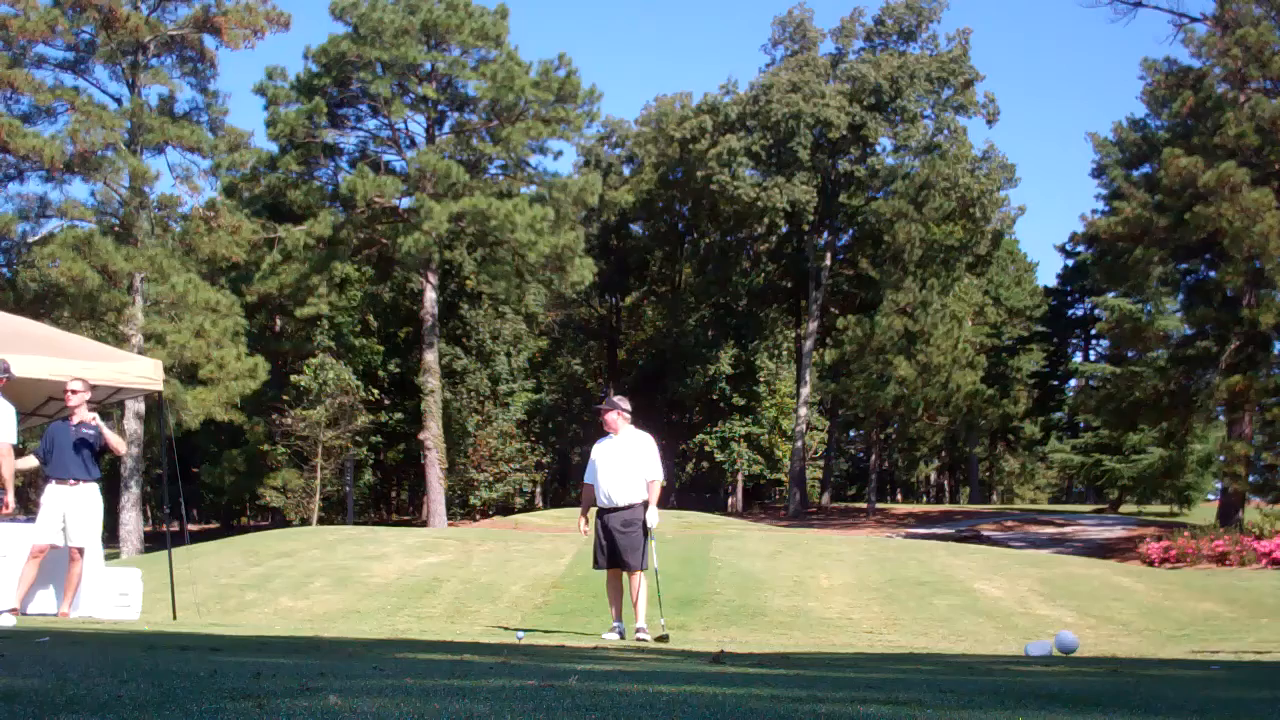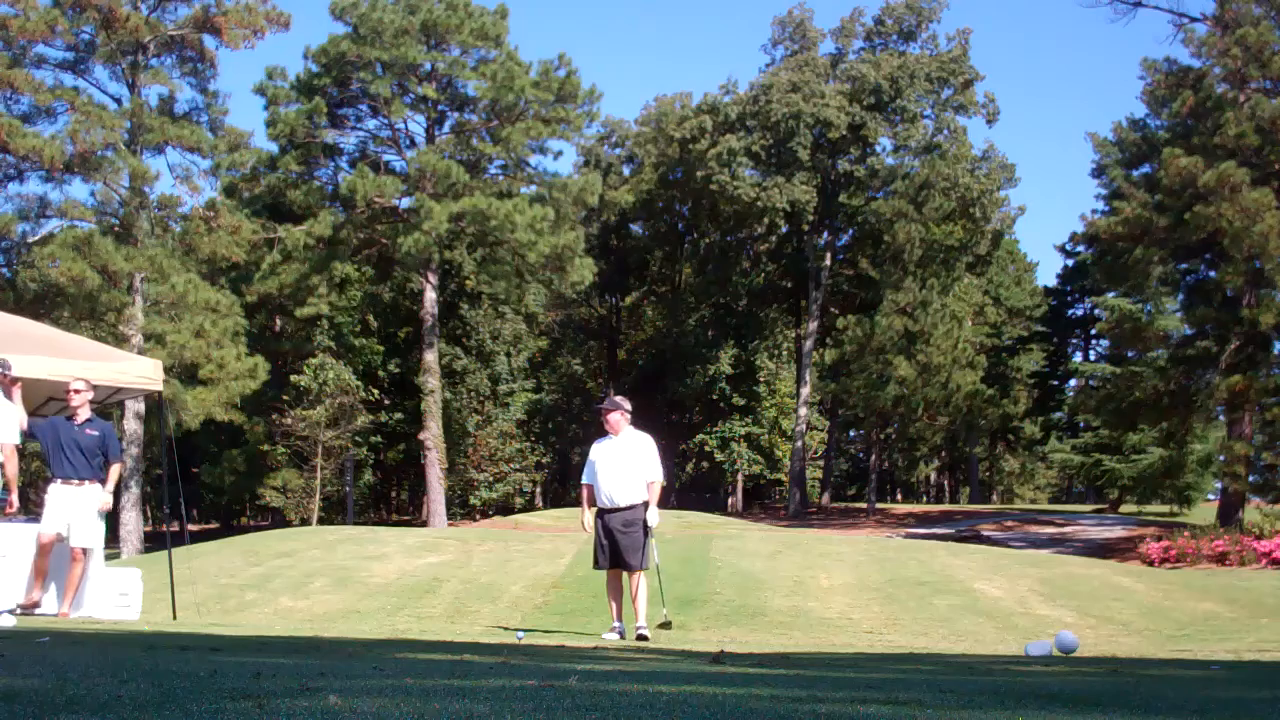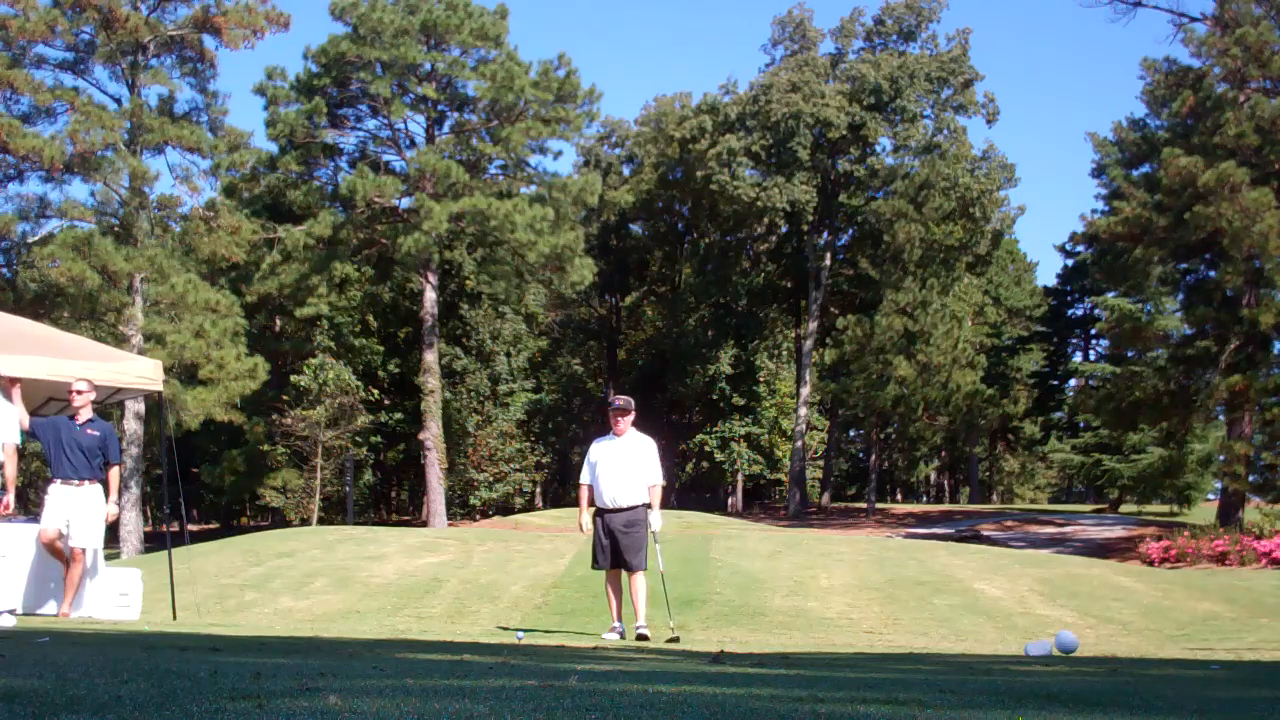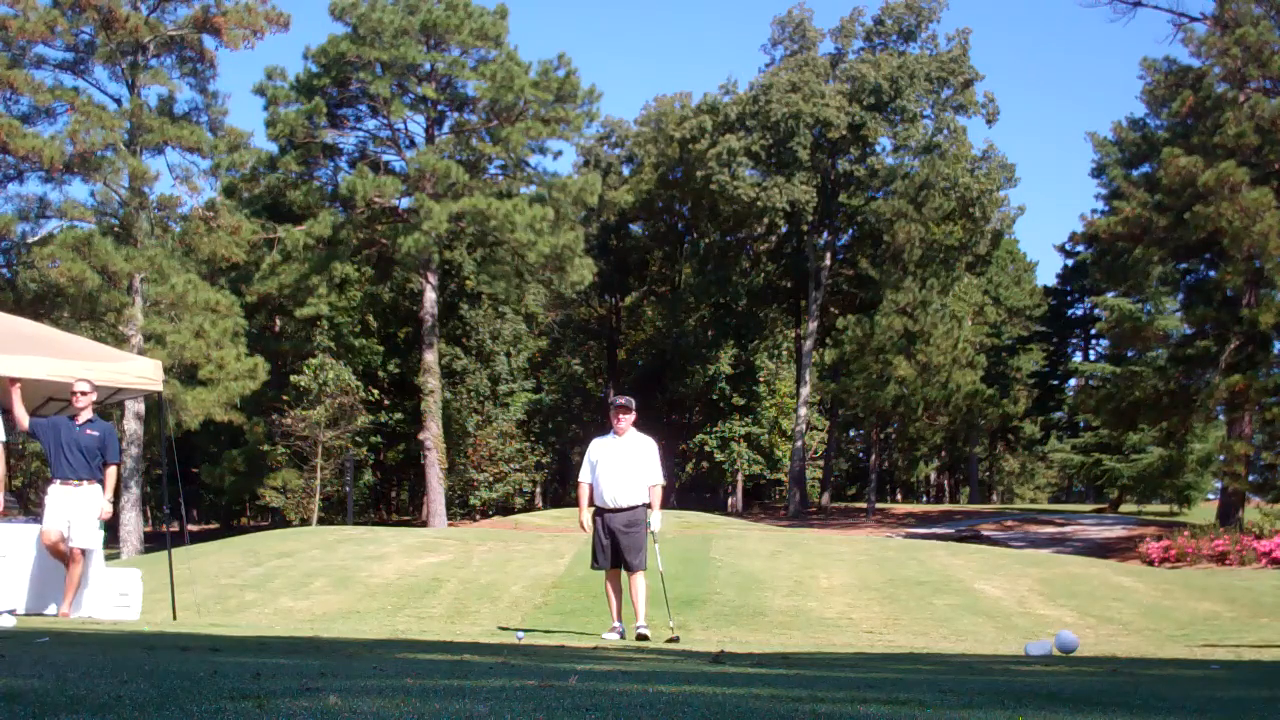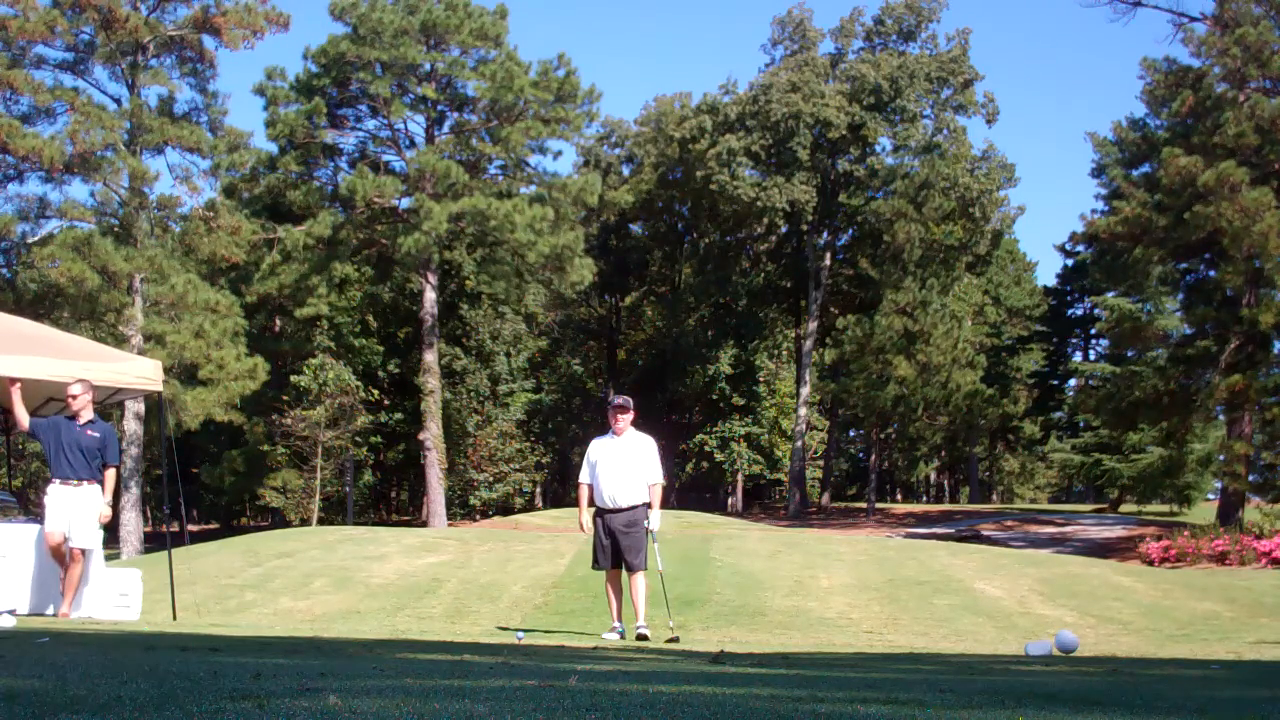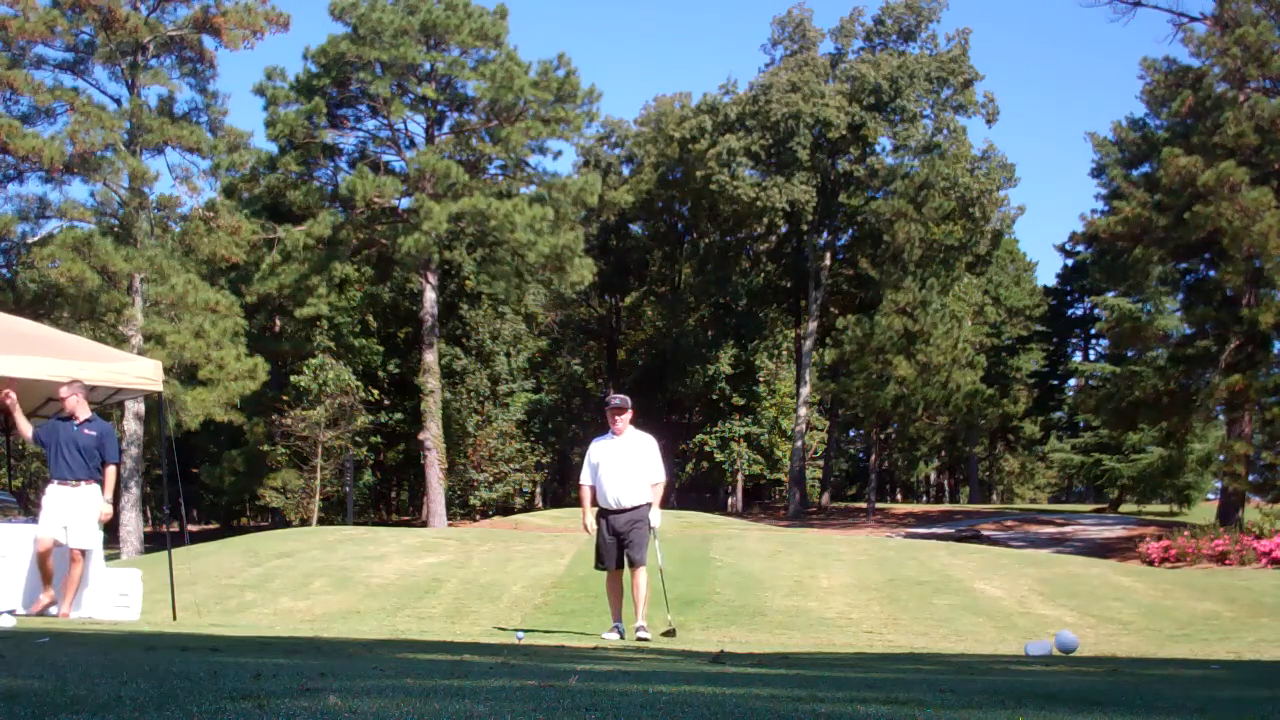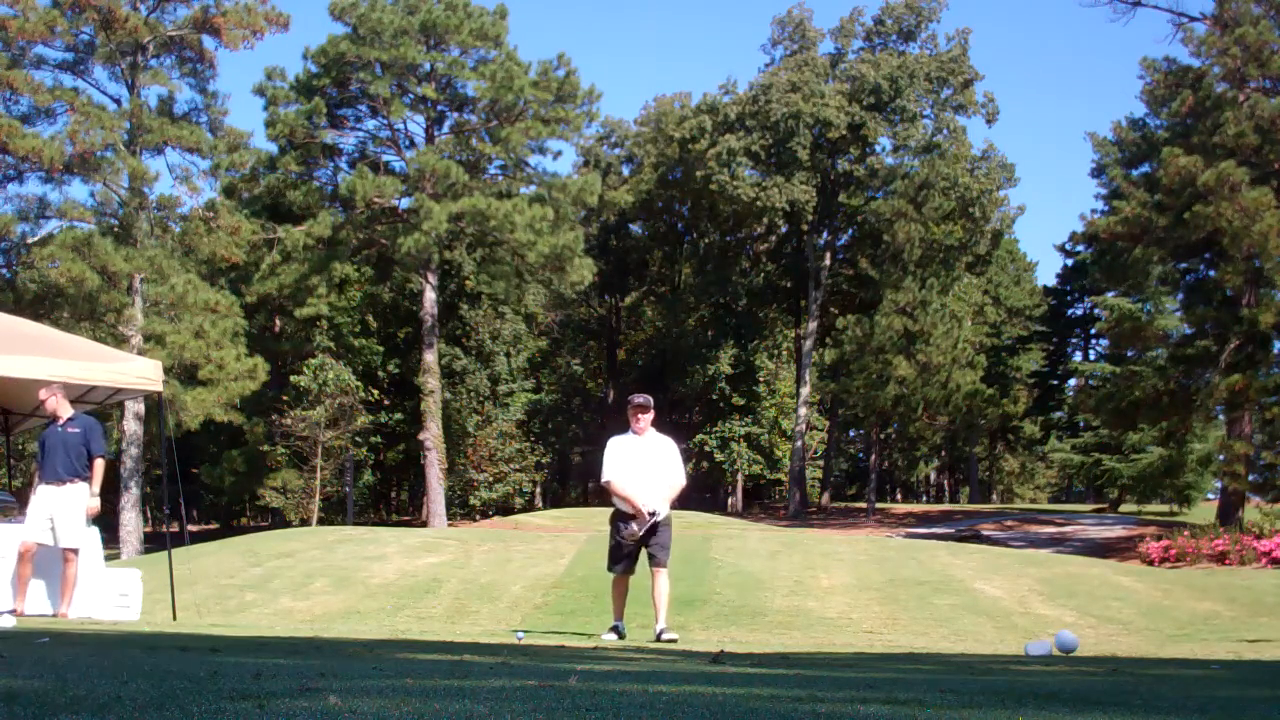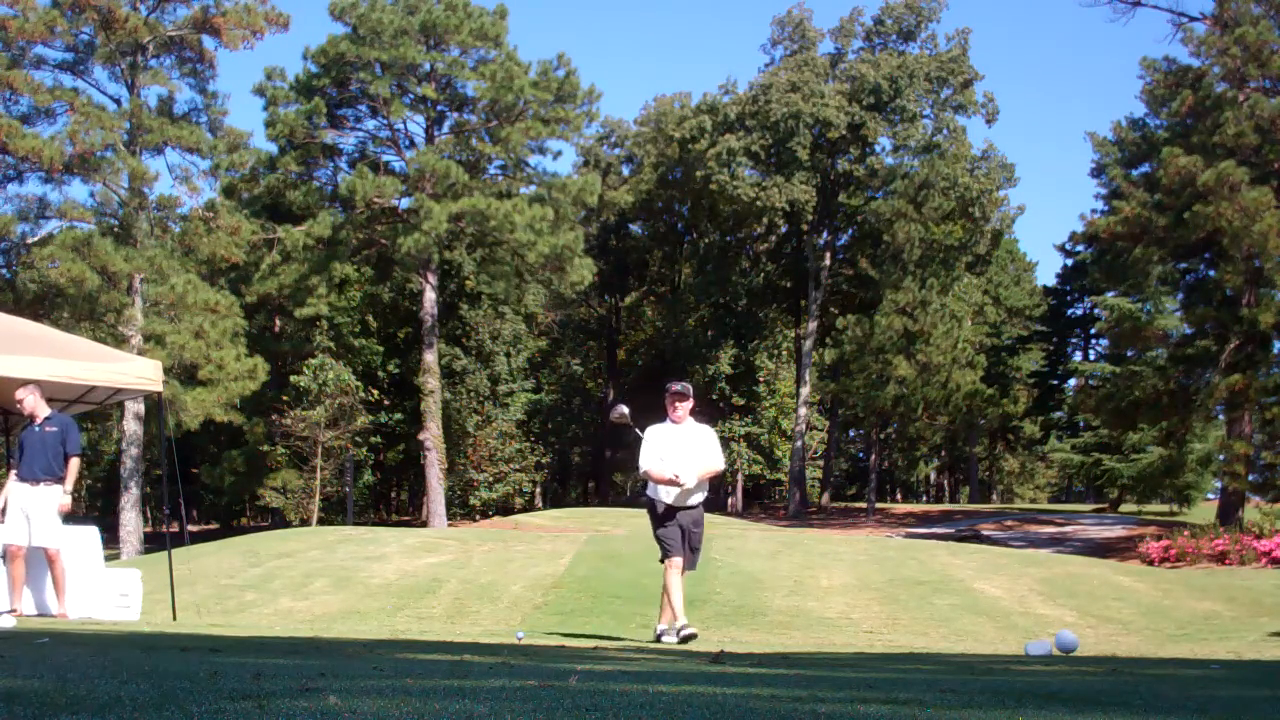
dt=0.5s
person 1, frame 1
left shoulder: (643, 440)
right shoulder: (600, 445)
left elbow: (655, 477)
right elbow: (589, 483)
left wrist: (652, 506)
right wrist: (583, 513)
left hip: (632, 512)
right hip: (604, 514)
left knee: (635, 570)
right knee: (612, 571)
left ankle: (640, 625)
right ankle: (617, 624)
person 1, frame 2
left shoulder: (643, 441)
right shoulder: (598, 445)
left elbow: (655, 478)
right elbow: (587, 482)
left wrist: (652, 507)
right wrist: (586, 511)
left hip: (633, 513)
right hip: (604, 515)
left knee: (635, 570)
right knee: (612, 571)
left ankle: (641, 624)
right ankle: (617, 625)
person 1, frame 3
left shoulder: (645, 444)
right shoulder: (598, 445)
left elbow: (655, 481)
right elbow: (586, 482)
left wrist: (656, 510)
right wrist: (584, 512)
left hip: (633, 514)
right hip: (603, 515)
left knee: (636, 570)
right knee: (611, 571)
left ankle: (641, 624)
right ankle: (617, 625)
person 1, frame 4
left shoulder: (646, 444)
right shoulder: (597, 444)
left elbow: (655, 481)
right elbow: (585, 480)
left wrist: (656, 511)
right wrist: (583, 511)
left hip: (633, 514)
right hip: (603, 515)
left knee: (635, 570)
right knee: (610, 571)
left ankle: (641, 623)
right ankle: (616, 625)
person 1, frame 5
left shoulder: (645, 442)
right shoulder: (597, 444)
left elbow: (655, 480)
right elbow: (585, 482)
left wrist: (655, 510)
right wrist: (583, 512)
left hip: (634, 514)
right hip: (603, 515)
left knee: (636, 570)
right knee: (611, 571)
left ankle: (641, 623)
right ankle: (617, 625)
person 1, frame 6
left shoulder: (646, 441)
right shoulder: (597, 445)
left elbow: (657, 479)
right elbow: (586, 482)
left wrist: (655, 507)
right wrist: (587, 513)
left hip: (637, 513)
right hip: (607, 516)
left knee: (638, 566)
right knee: (613, 571)
left ankle: (640, 623)
right ankle: (617, 625)
person 1, frame 7
left shoulder: (666, 444)
right shoulder: (616, 443)
left elbow: (678, 479)
right elbow: (610, 480)
left wrist: (666, 502)
right wrist: (634, 501)
left hip: (658, 518)
right hip: (625, 518)
left knee: (660, 569)
right knee: (621, 574)
left ankle: (662, 626)
right ankle: (617, 624)
person 1, frame 8
left shoulder: (705, 433)
right shoulder: (654, 432)
left elbow: (717, 464)
right elbow: (646, 470)
left wrist: (694, 477)
right wrist: (669, 480)
left hip: (693, 510)
right hip: (663, 508)
left knee: (678, 569)
right knee: (673, 563)
left ankle: (662, 627)
right ankle: (680, 624)
person 2, frame 1
left shoulder: (97, 428)
right shoulder: (55, 427)
left elbow: (120, 450)
right elbow: (38, 459)
left wrist: (99, 425)
left hip: (84, 494)
right hip: (54, 492)
left knee: (75, 553)
right knee: (38, 549)
left ankle: (65, 609)
right ankle: (15, 604)
person 2, frame 2
left shoulder: (103, 428)
right shoulder: (55, 424)
left elbow: (115, 463)
right elbow: (23, 423)
left wrist: (108, 490)
right wrist: (15, 391)
left hip: (88, 493)
right hip: (59, 491)
left knee: (78, 553)
right knee: (45, 540)
left ankle: (65, 608)
right ankle: (36, 592)
person 2, frame 3
left shoulder: (105, 429)
right shoulder: (56, 424)
left elbow: (113, 467)
right elbow: (24, 423)
left wrist: (113, 500)
right wrist: (15, 390)
left hip: (88, 493)
right hip: (59, 491)
left knee: (78, 552)
right knee: (47, 537)
left ankle: (65, 608)
right ankle: (65, 563)
person 2, frame 4
left shoulder: (104, 429)
right shoulder: (56, 424)
left elbow: (111, 467)
right elbow: (23, 424)
left wrist: (108, 499)
right wrist: (15, 391)
left hip: (88, 493)
right hip: (59, 491)
left knee: (77, 552)
right knee: (50, 539)
left ankle: (65, 608)
right ankle: (69, 566)
person 2, frame 5
left shoulder: (105, 430)
right shoulder: (57, 424)
left elbow: (110, 469)
right elbow: (24, 424)
left wrist: (107, 502)
right wrist: (15, 391)
left hip: (88, 493)
right hip: (59, 491)
left knee: (77, 552)
right knee: (54, 540)
left ankle: (65, 608)
right ankle: (64, 570)
person 2, frame 6
left shoulder: (103, 428)
right shoulder: (57, 424)
left elbow: (111, 466)
right elbow: (30, 434)
left wrist: (107, 500)
left hip: (86, 494)
right hip: (56, 492)
left knee: (77, 554)
right knee: (43, 546)
left ankle: (65, 609)
right ankle: (47, 594)
person 2, frame 7
left shoulder: (88, 424)
right shoulder: (47, 431)
left elbow: (98, 460)
right elbow: (41, 467)
left wrist: (94, 494)
right wrist: (33, 493)
left hip: (73, 492)
right hip: (44, 492)
left knee: (69, 554)
right knee: (25, 549)
left ankle: (63, 609)
right ankle: (18, 605)
person 2, frame 8
left shoulder: (64, 423)
right shoulder: (25, 431)
left elbow: (74, 458)
left wrist: (67, 491)
left hip: (49, 492)
right hip: (20, 492)
left knee: (52, 552)
left ankle: (62, 607)
